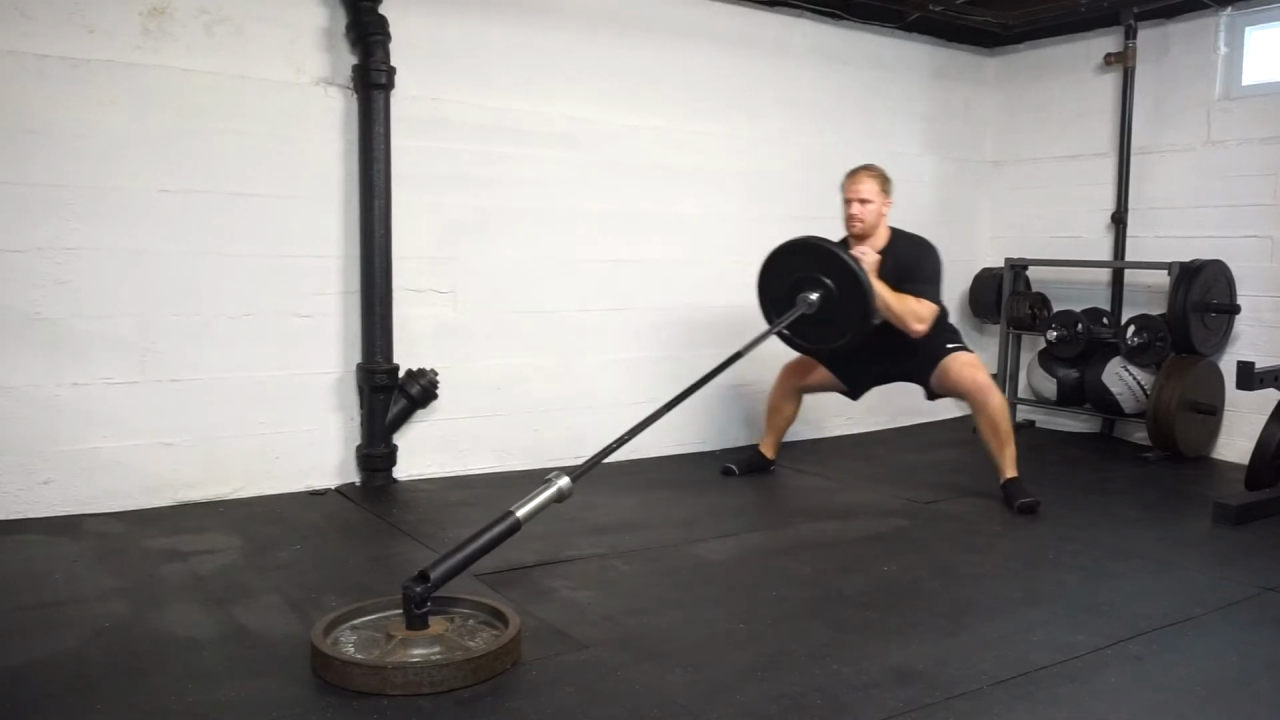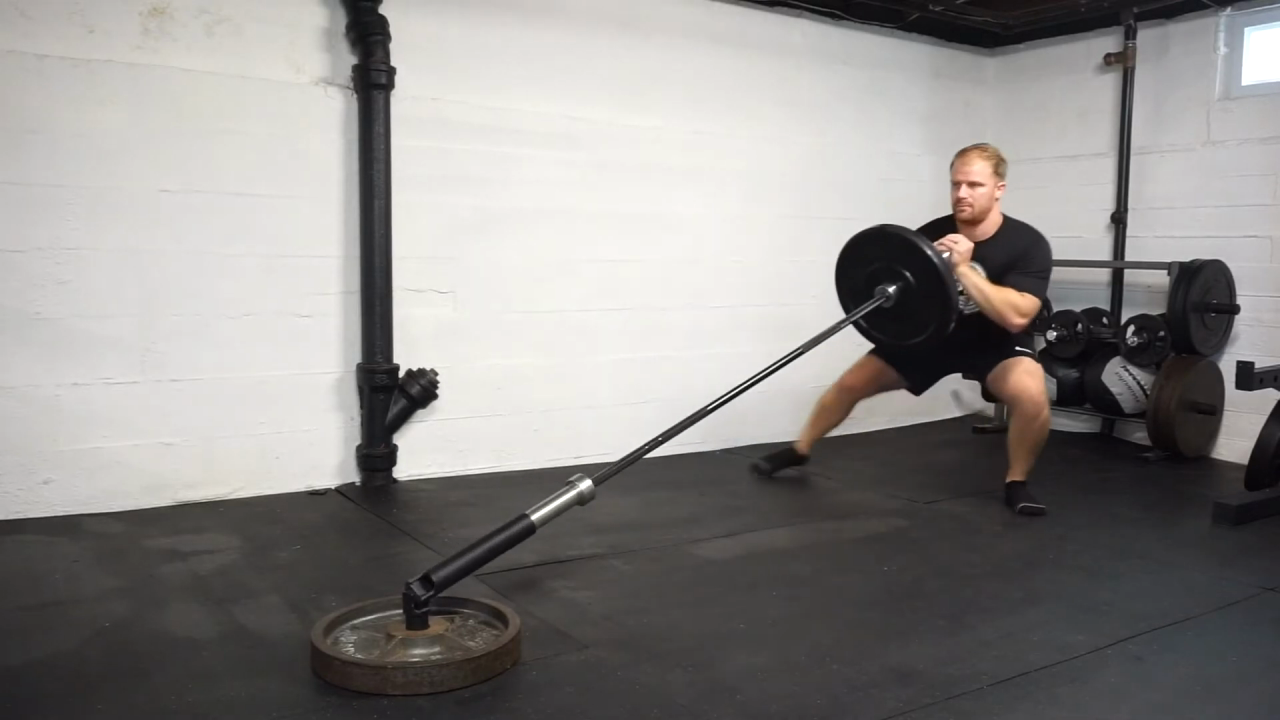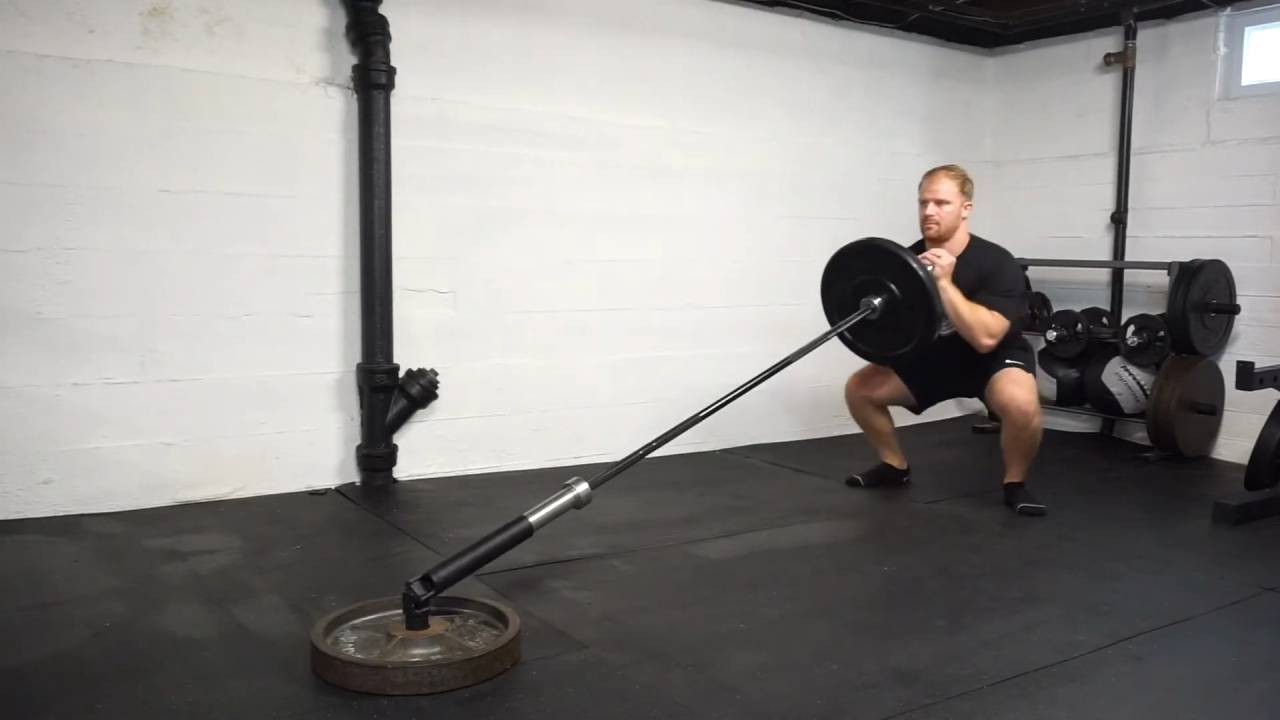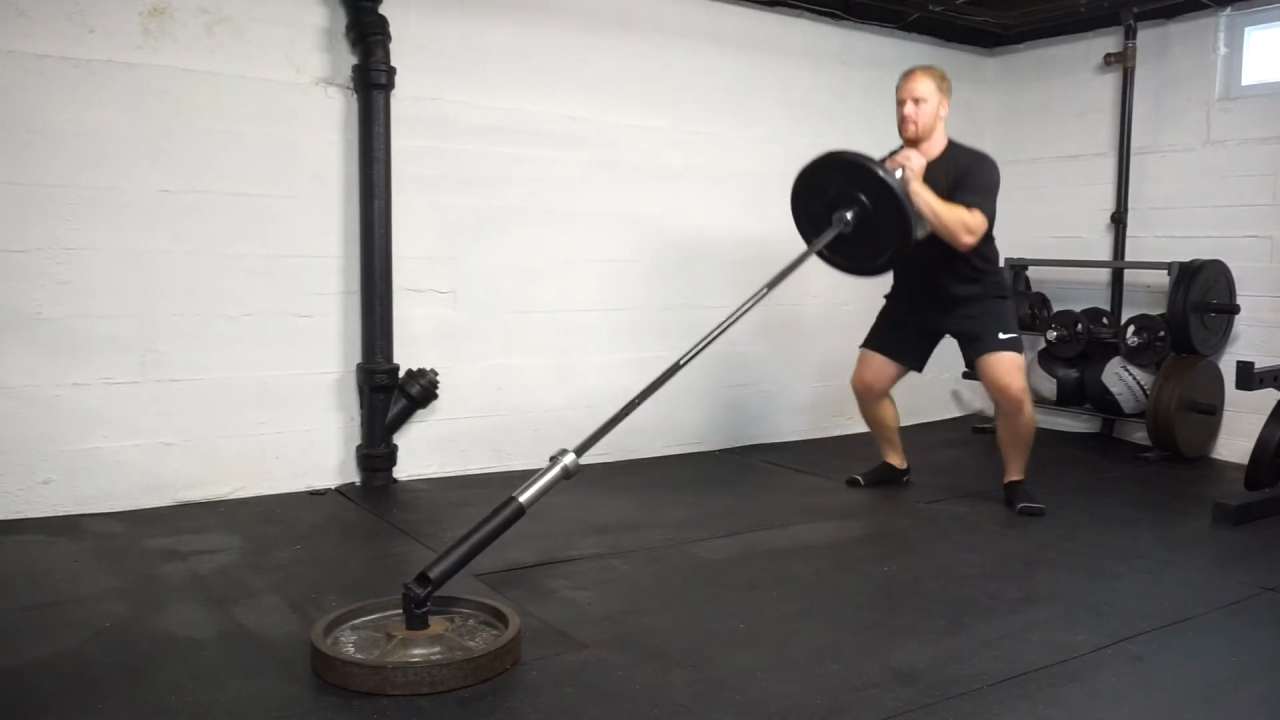
dt=0.5s
person 1, frame 1
left shoulder: (915, 252)
left elbow: (917, 323)
left wrist: (871, 279)
left hip: (925, 344)
right hip: (866, 345)
left knee: (977, 382)
right knee: (793, 375)
left ankle: (1010, 479)
right ankle: (764, 454)
person 1, frame 2
left shoulder: (1026, 244)
right shoulder: (930, 236)
left elbow: (1016, 317)
left wrist: (963, 269)
left hip: (996, 341)
left knee: (1030, 394)
right knee: (853, 383)
left ankle: (1016, 482)
right ankle: (799, 449)
person 1, frame 3
left shoulder: (995, 264)
left elbow: (986, 337)
left wrist: (944, 283)
left hip: (995, 359)
right hip: (932, 357)
left knee: (1020, 404)
right knee: (860, 389)
left ankle: (1015, 483)
right ankle: (894, 465)
person 1, frame 4
left shoulder: (973, 165)
right shoulder: (888, 168)
left elbow: (966, 233)
left wrist: (916, 186)
left hip: (976, 296)
right hip: (912, 296)
left knee: (1010, 388)
right knee: (867, 382)
left ankle: (1015, 483)
right ankle: (895, 465)
